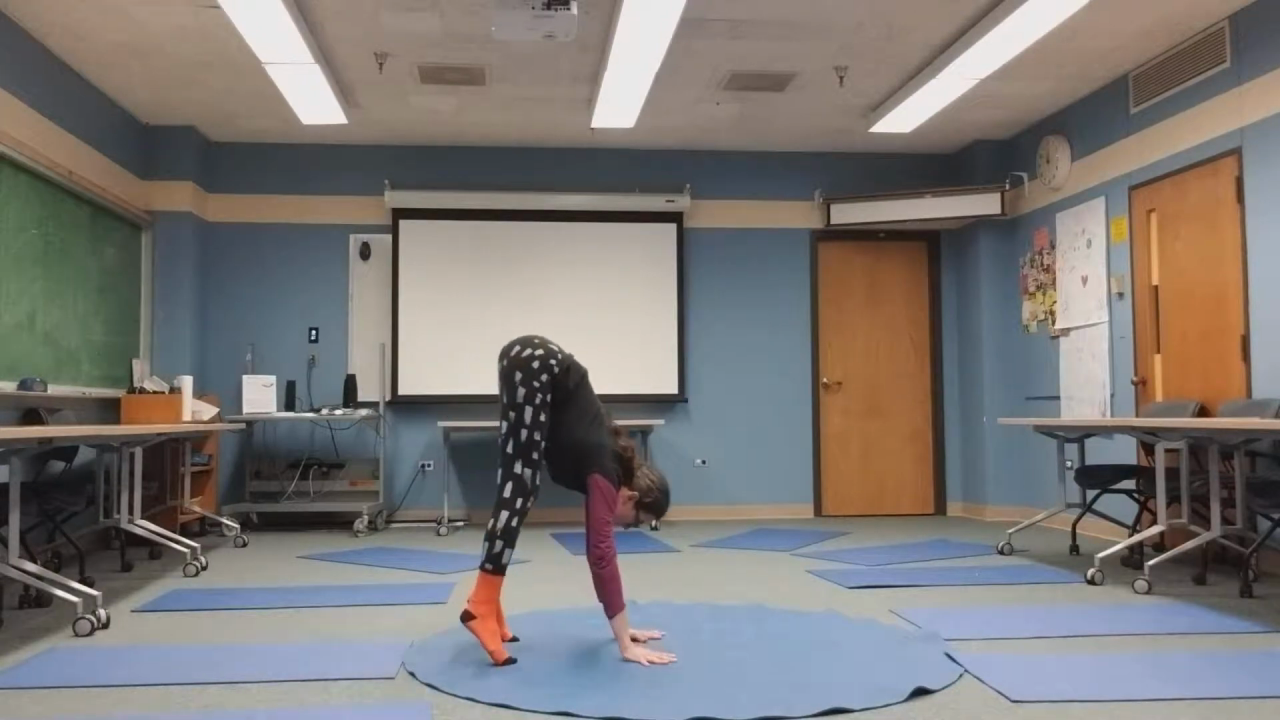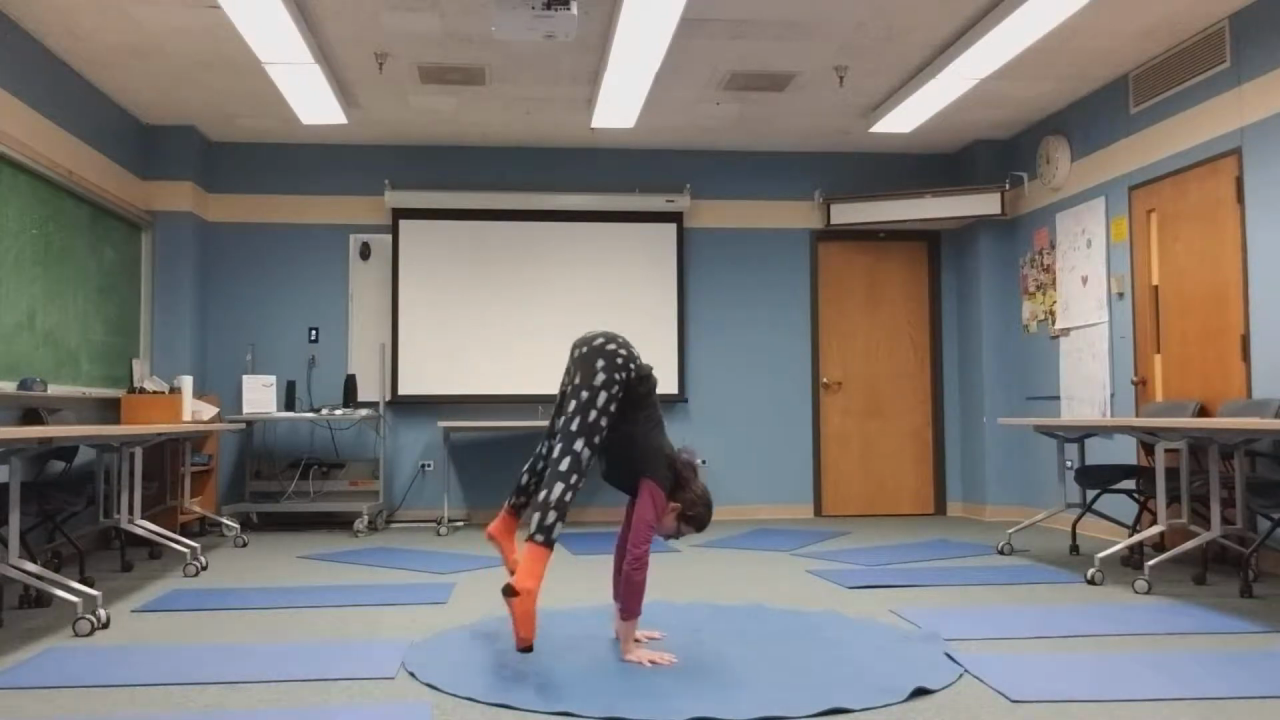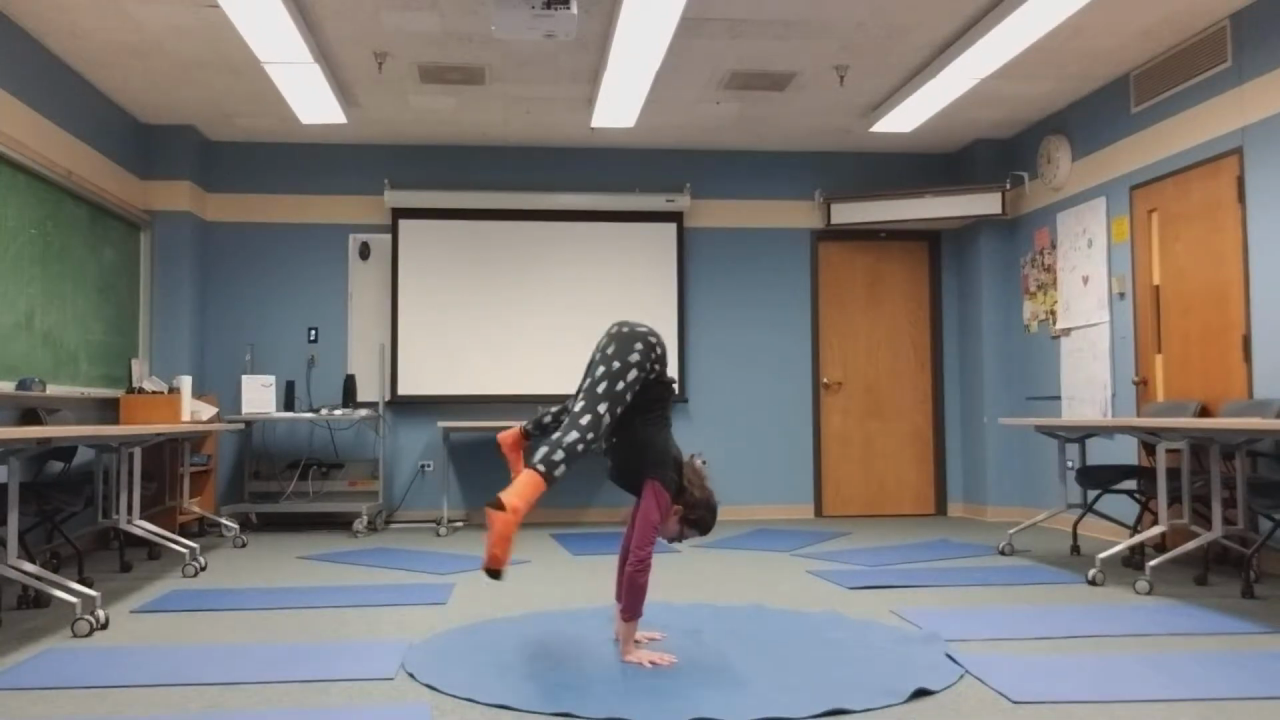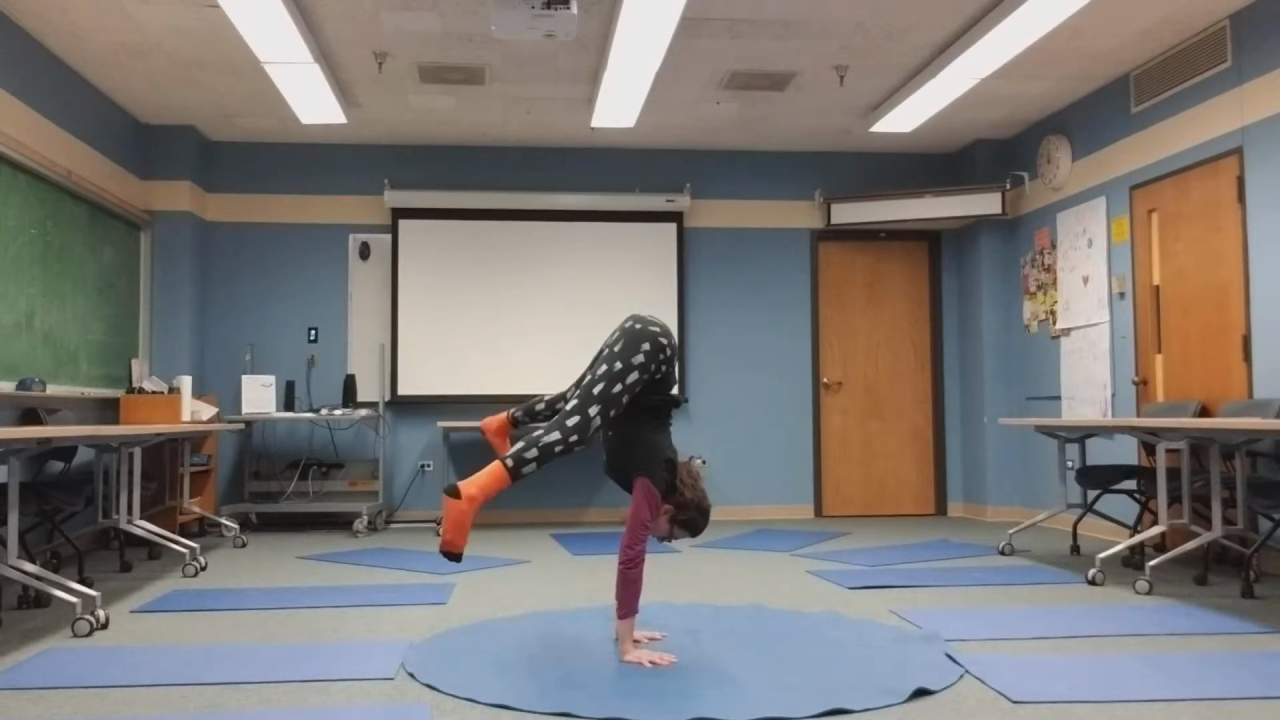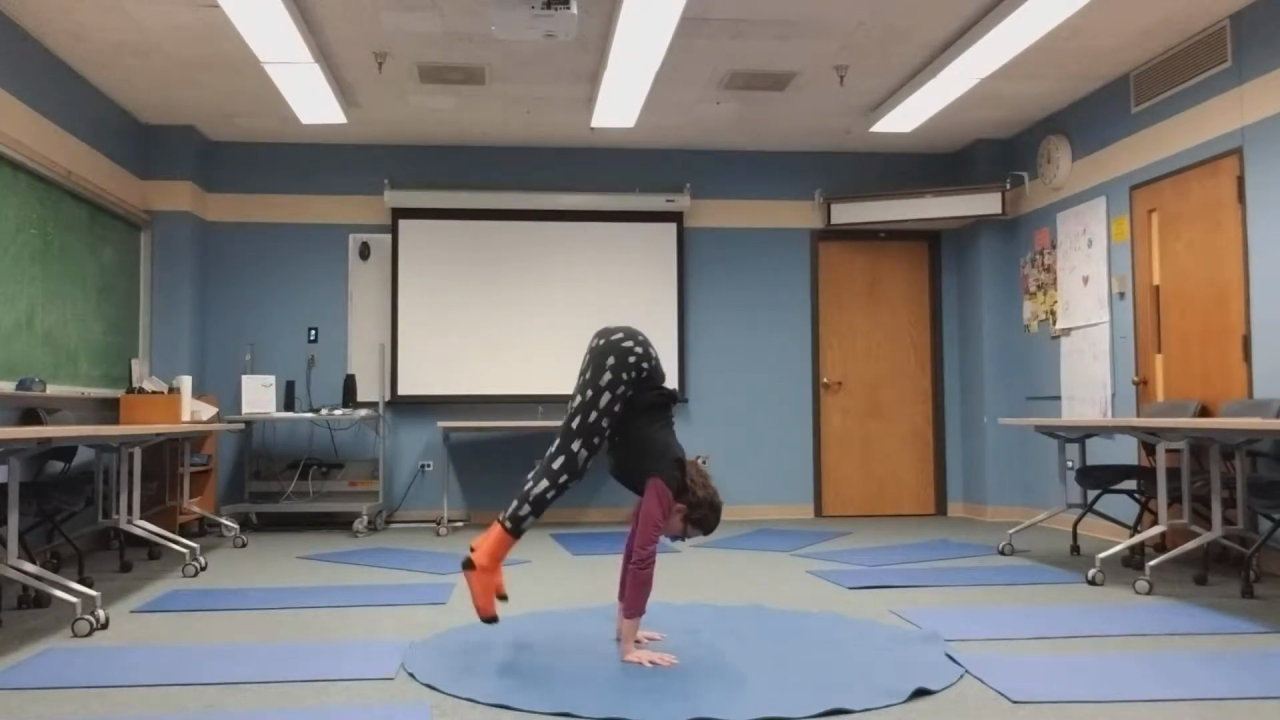
dt=0.4s
person 1, frame 1
left shoulder: (605, 468)
right shoulder: (606, 473)
left elbow: (599, 549)
right elbow: (602, 553)
left wrist: (622, 629)
right wrist: (625, 644)
right hip: (532, 363)
left knee: (519, 487)
right knee: (519, 488)
left ankle: (488, 605)
right ankle: (482, 606)
person 1, frame 2
left shoulder: (647, 479)
right shoulder: (658, 483)
left elbow: (626, 544)
right elbow: (635, 557)
left wrist: (623, 625)
right wrist: (627, 643)
left hip: (600, 357)
left knee: (558, 448)
right knee: (571, 462)
left ankle: (506, 524)
right ankle: (526, 584)
person 1, frame 3
left shoulder: (655, 480)
right shoulder: (662, 484)
left elbow: (632, 548)
right elbow: (639, 560)
left wrist: (624, 625)
right wrist: (629, 645)
left knee: (582, 409)
left ankle: (517, 437)
right ankle: (512, 505)
person 1, frame 4
left shoulder: (659, 478)
right shoulder: (654, 482)
right elbow: (631, 557)
right wrist: (626, 645)
left knee: (576, 404)
left ankle: (505, 424)
right ankle: (471, 493)
person 1, frame 5
left shoulder: (659, 479)
right shoulder: (666, 482)
left elbow: (635, 549)
right elbow: (642, 558)
left wrist: (625, 627)
right wrist: (628, 646)
left knee: (566, 463)
right knee: (566, 463)
left ankle: (492, 545)
right ankle: (485, 559)
